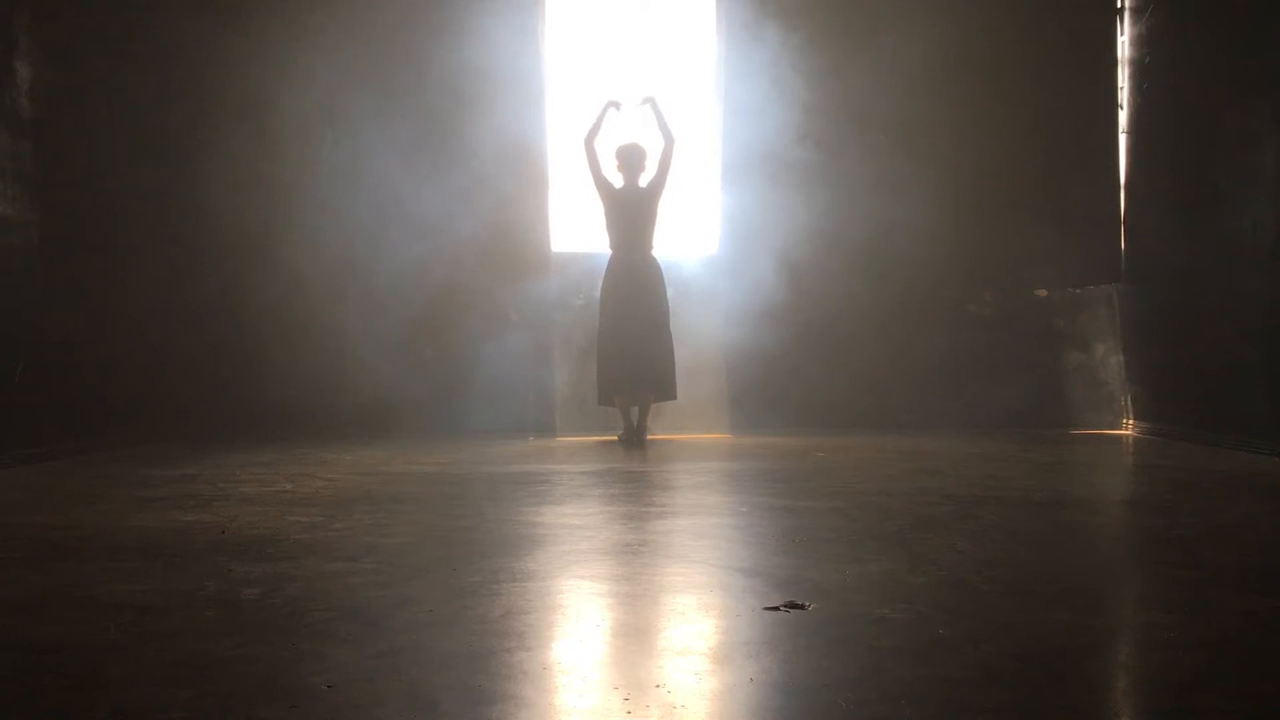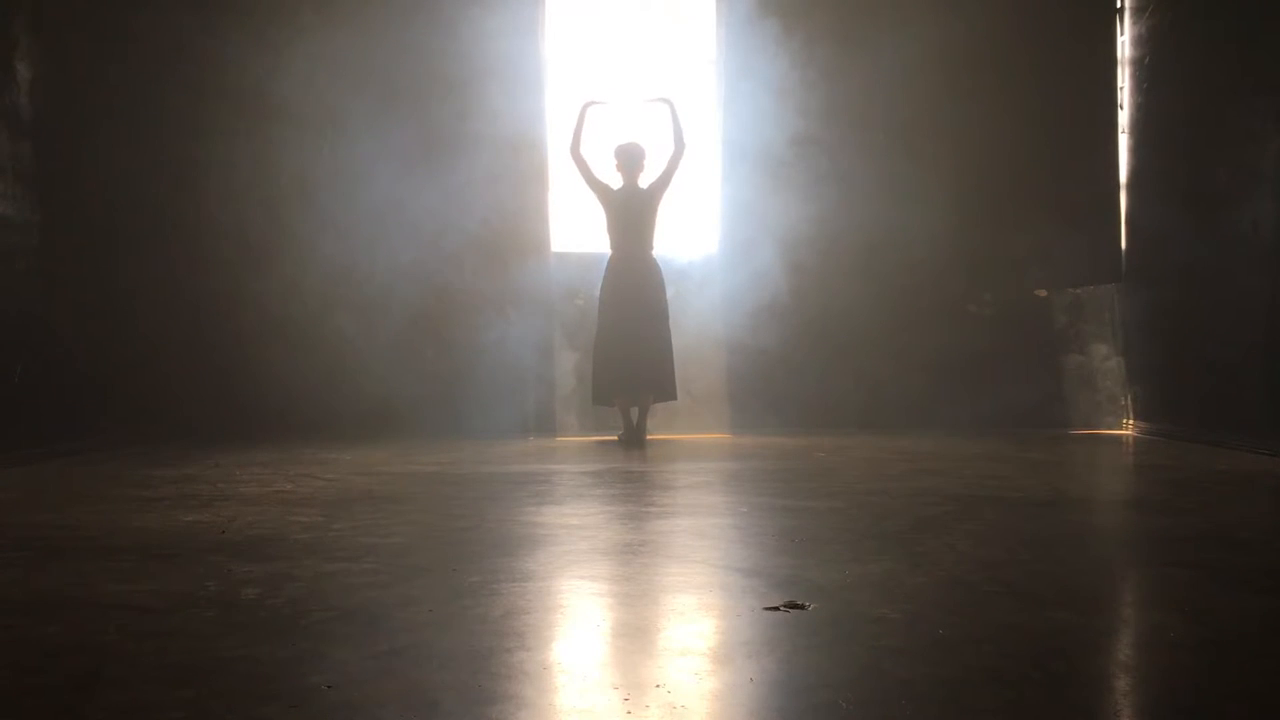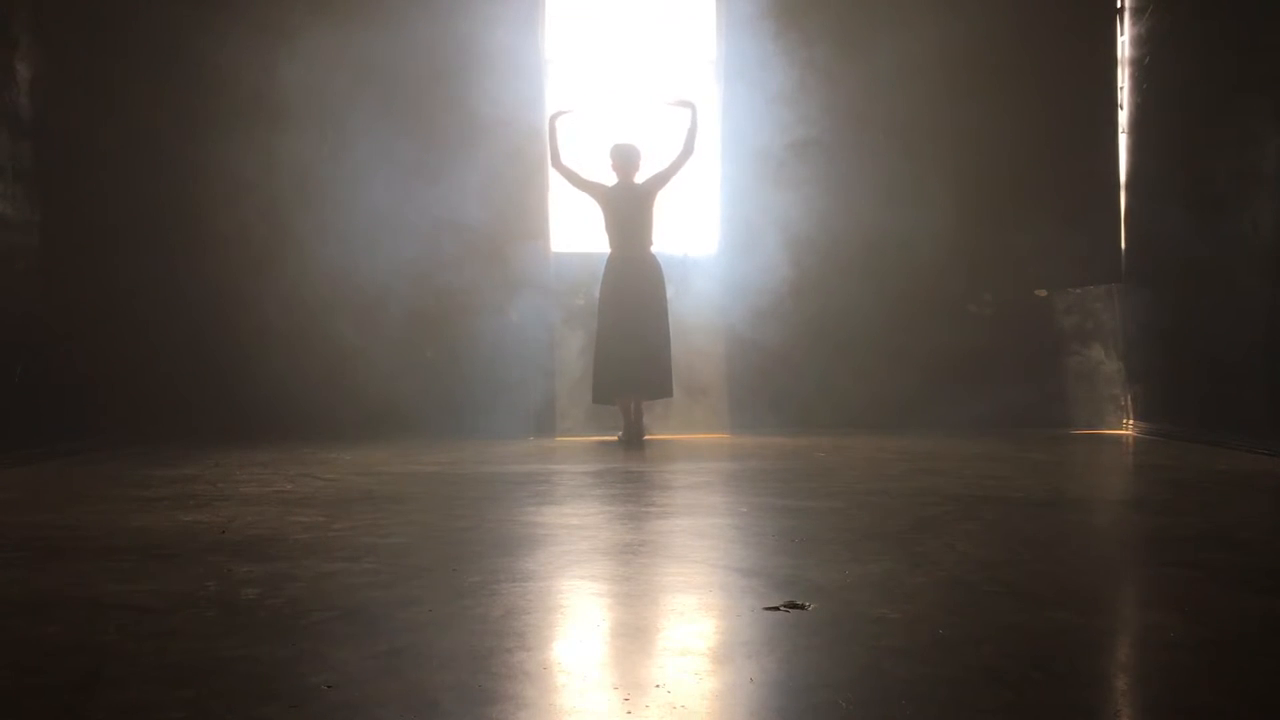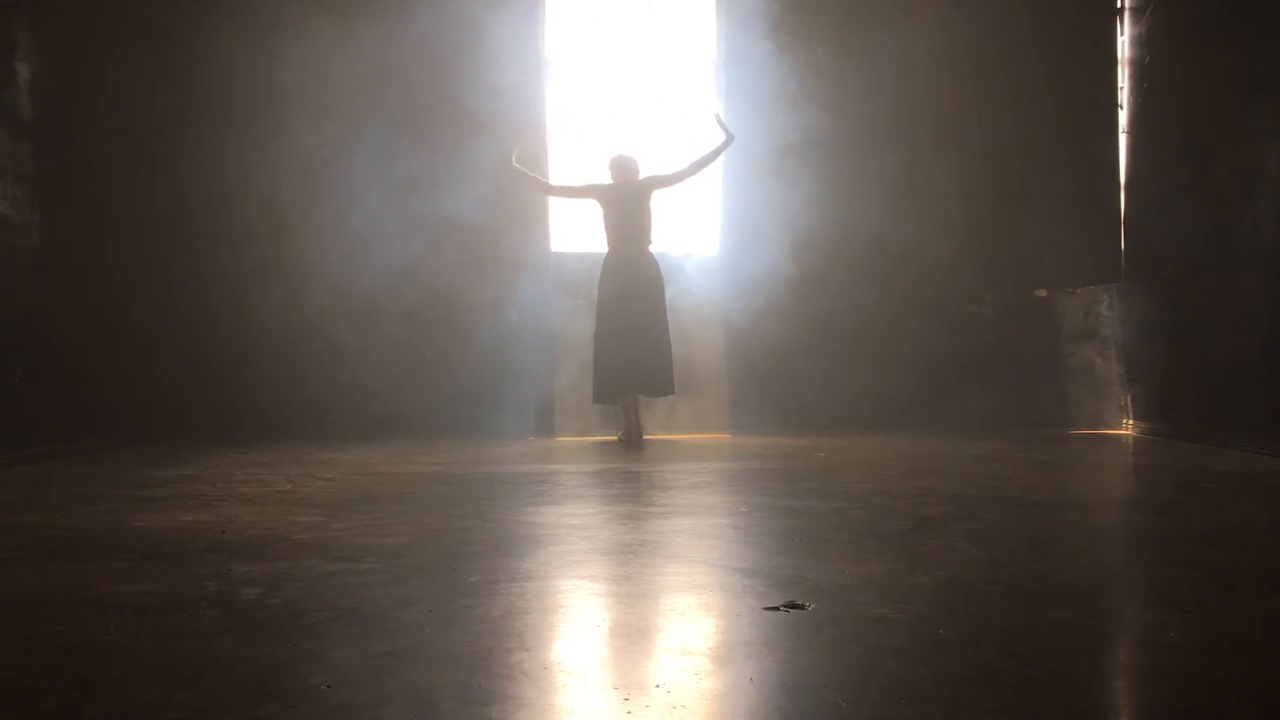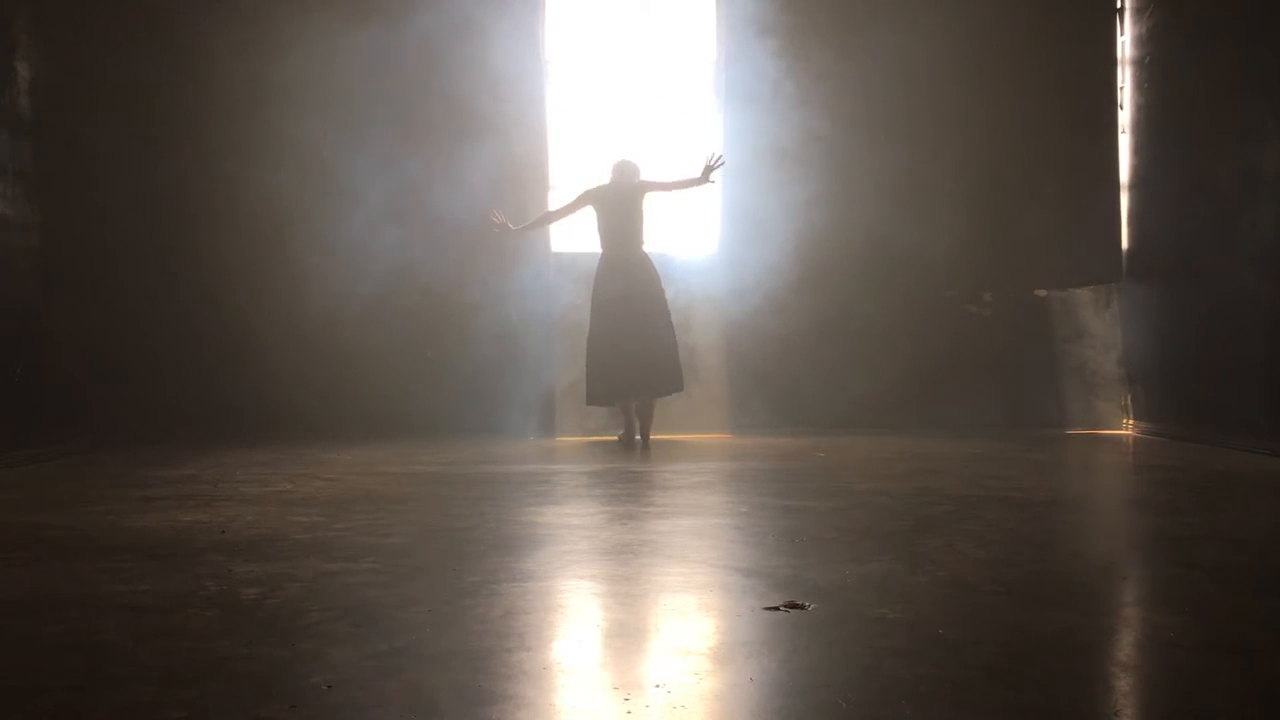
dt=1s
person 1, frame 1
left shoulder: (609, 194)
right shoulder: (652, 194)
left elbow: (588, 143)
right elbow: (670, 143)
left wrist: (607, 109)
right wrist: (653, 106)
left hip: (618, 274)
right hip: (647, 273)
left knee: (618, 350)
right knee: (650, 349)
left ankle: (628, 427)
right ankle: (641, 426)
person 1, frame 2
left shoulder: (608, 196)
right shoulder: (653, 195)
left elbow: (575, 152)
right elbow: (679, 148)
left wrist: (585, 111)
right wrist: (670, 108)
left hip: (618, 275)
right hip: (647, 275)
left knee: (617, 350)
right knee: (649, 350)
left ankle: (628, 426)
right ankle: (641, 425)
person 1, frame 3
left shoulder: (603, 194)
right shoulder: (648, 190)
left elbow: (558, 164)
right elbow: (687, 152)
left wrist: (553, 124)
right wrist: (692, 113)
left hip: (617, 272)
right hip: (647, 271)
left knee: (617, 347)
right knee: (647, 345)
left ankle: (629, 424)
right ankle: (637, 420)
person 1, frame 4
left shoulder: (602, 191)
right shoulder: (646, 186)
left elbow: (551, 189)
right elbow: (689, 171)
left wrist: (519, 167)
right wrist: (725, 143)
left hip: (616, 272)
right hip: (645, 270)
left knee: (617, 345)
right knee: (645, 342)
left ankle: (629, 425)
right ankle: (635, 422)
person 1, frame 5
left shoulder: (595, 193)
right shoulder: (638, 187)
left elbow: (552, 215)
right elbow: (671, 185)
left wrist: (515, 229)
right wrist: (700, 179)
left hip: (610, 272)
right hip: (639, 269)
left knee: (614, 346)
right knee: (651, 342)
left ankle: (630, 426)
right ankle: (645, 423)
